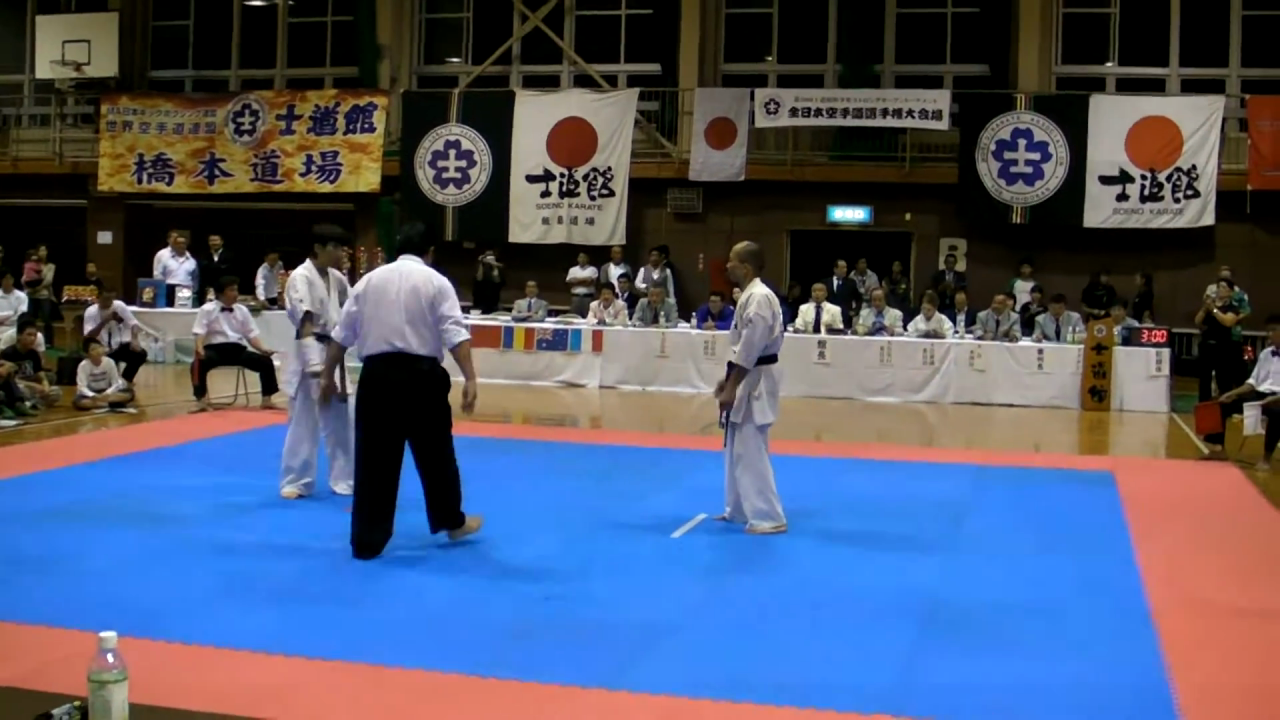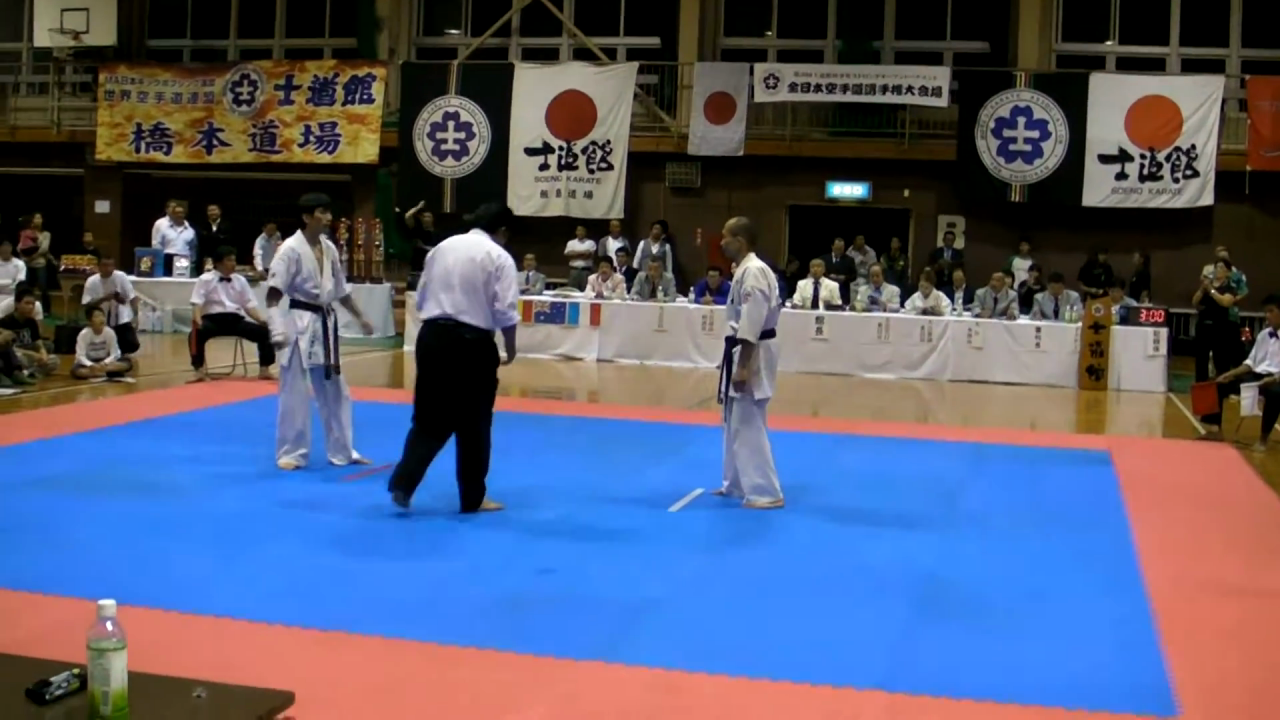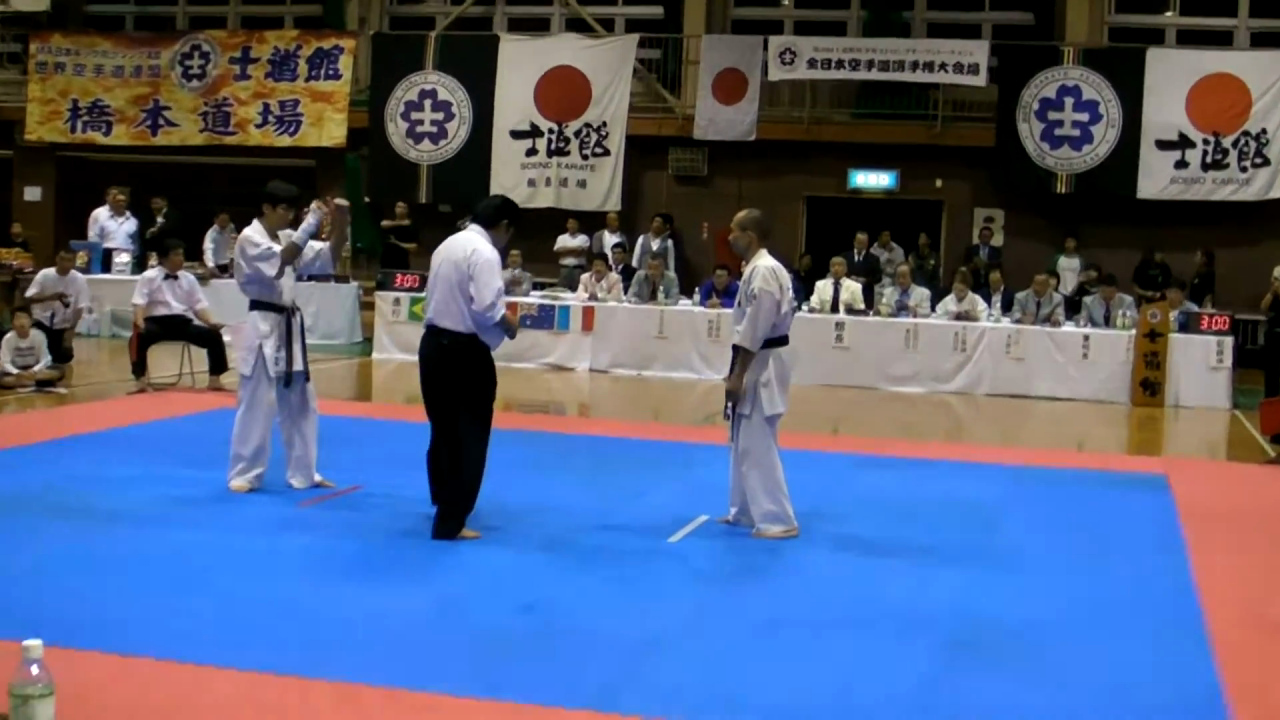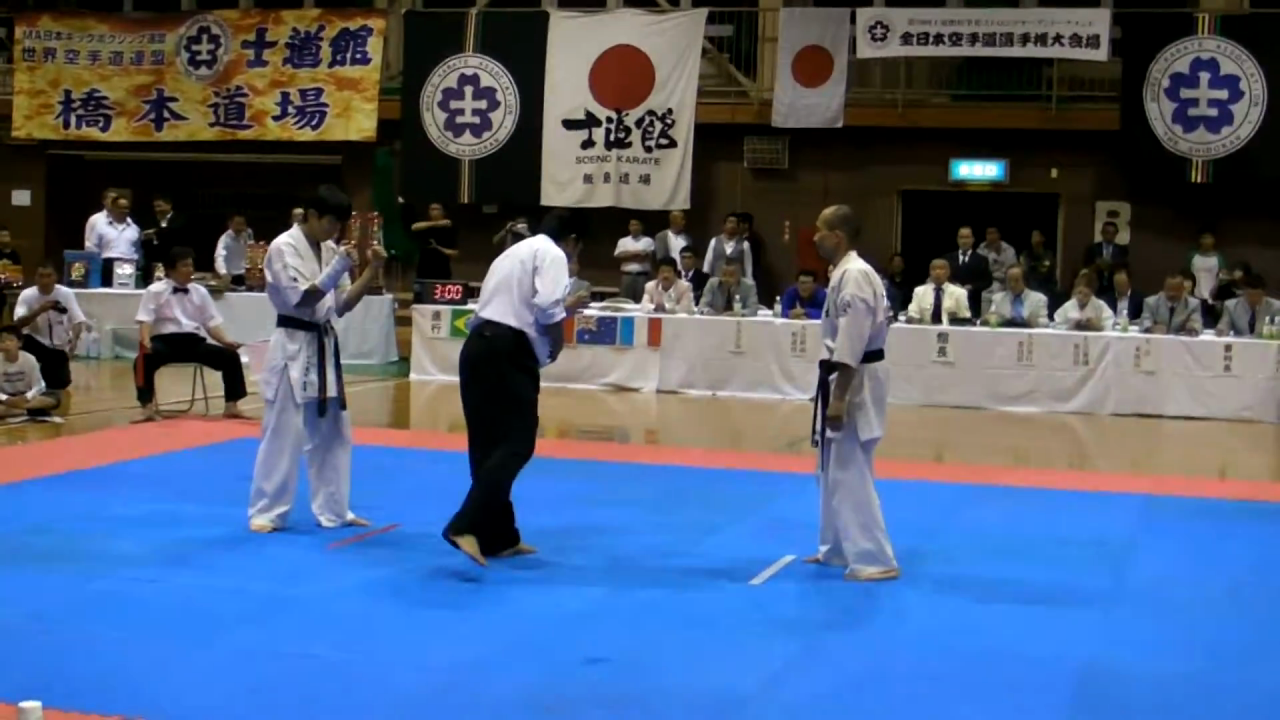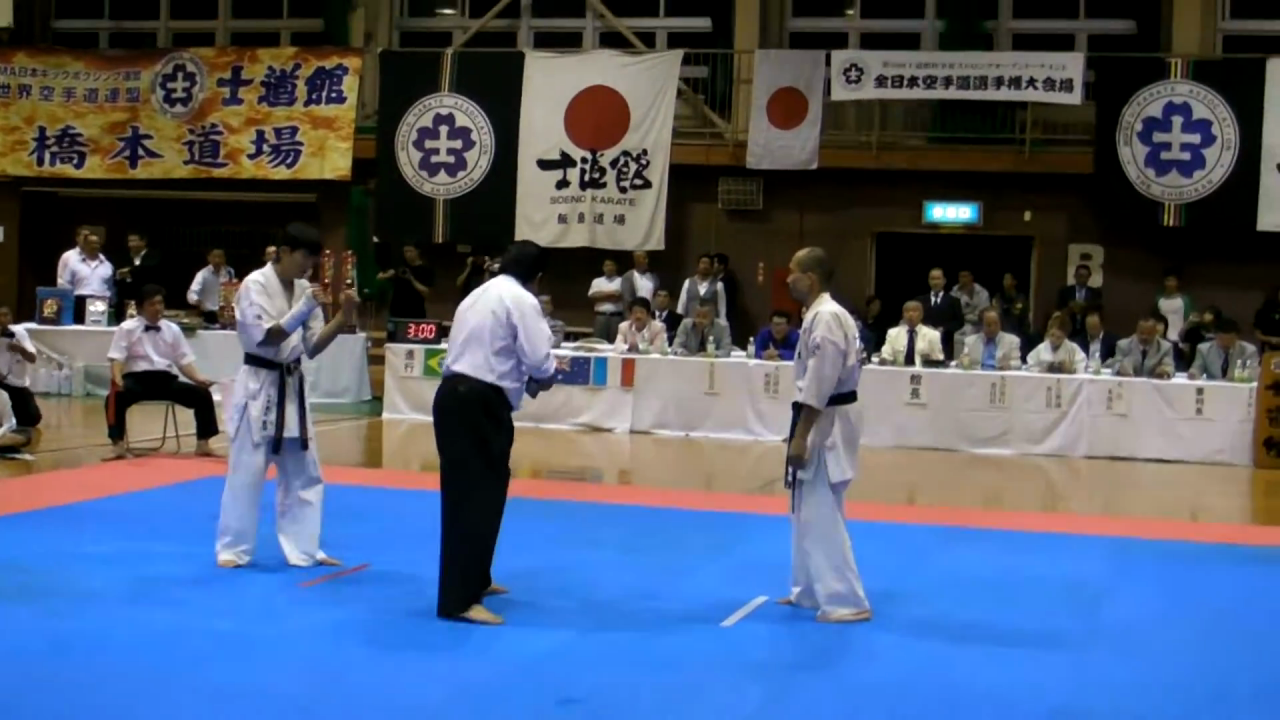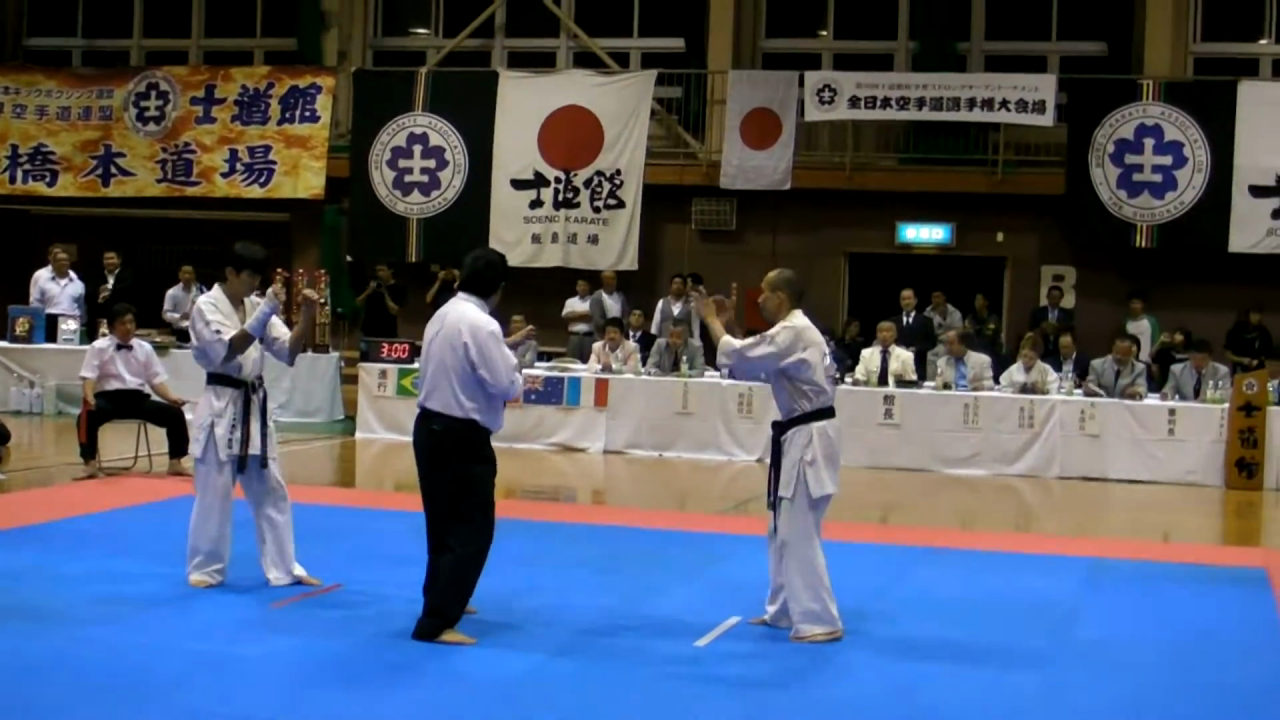
dt=0.5s
person 1, frame 1
left shoulder: (370, 279)
right shoulder: (437, 282)
left elbow: (342, 332)
right elbow: (456, 334)
left wrist: (329, 374)
right wrist: (470, 380)
left hip: (377, 375)
right hip: (422, 376)
left knee: (374, 461)
right knee: (436, 453)
left ankle: (365, 541)
right ankle: (451, 522)
person 1, frame 2
left shoulder: (441, 247)
right shoulder: (499, 257)
left elbow: (421, 299)
right elbow: (507, 312)
right wrist: (511, 348)
left hip: (433, 337)
right hip: (471, 344)
left knee: (429, 419)
right knee: (474, 425)
left ankle: (402, 484)
right ankle: (472, 498)
person 1, frame 3
left shoulder: (448, 245)
right shoulder: (485, 253)
right elbow: (487, 309)
left wrist: (499, 291)
right wrist: (510, 324)
left hip: (435, 345)
right hip: (464, 352)
left knee: (446, 430)
right knee: (467, 435)
left ankle: (447, 498)
right ankle: (450, 523)
person 1, frame 4
left shoulder: (516, 251)
right shoulder: (551, 254)
right elbow: (547, 308)
left wrist: (562, 309)
right wrist: (557, 341)
left hip: (481, 347)
right hip: (505, 352)
left knee: (490, 443)
right knee: (515, 443)
left ankle: (498, 536)
right ankle: (466, 527)
person 1, frame 5
left shoulder: (478, 295)
right shoulder: (521, 300)
right elbow: (539, 362)
left wrist: (523, 377)
right wrist: (541, 381)
left hip: (453, 396)
right hip: (480, 405)
left knee: (466, 494)
right knee: (479, 498)
left ankle: (473, 579)
right ankle: (459, 599)
person 1, frame 6
left shoulder: (444, 315)
right shoulder: (481, 325)
right elbow: (505, 386)
left wrist: (503, 348)
right wrist: (516, 372)
left hip: (432, 427)
right hip: (460, 436)
left knee: (447, 524)
right knee: (470, 530)
left ankle: (443, 599)
right ankle: (435, 623)
person 2, frame 1
left shoulder: (758, 297)
right shoulder: (751, 295)
left elbow: (749, 349)
left wrist: (731, 387)
right wrist: (729, 383)
left hip: (754, 380)
right hip: (747, 380)
left knee: (751, 451)
right knee: (737, 448)
person 2, frame 2
left shoulder: (753, 271)
right shoulder: (746, 270)
left elbow: (752, 324)
left wrist: (744, 366)
left hip: (751, 355)
right hip: (743, 353)
left knee: (748, 425)
right knee: (736, 423)
person 2, frame 3
left shoulder: (763, 270)
right shoulder: (760, 268)
left elbow: (755, 330)
left wrist: (737, 375)
left hip: (759, 366)
right hip: (756, 364)
left knee: (757, 445)
right knee: (745, 442)
left ankle: (778, 520)
right ankle: (745, 511)
person 2, frame 4
left shoulder: (854, 274)
right shoulder: (847, 272)
left elbow: (851, 345)
left wrist: (839, 398)
left hip: (854, 383)
right hip: (846, 380)
left knee: (850, 474)
right knee: (834, 472)
left ankle: (875, 560)
right ankle: (837, 549)
person 2, frame 5
left shoulder: (826, 318)
right shoulder: (821, 314)
left elbow: (818, 386)
left wrist: (799, 435)
right wrist: (800, 433)
left hip: (826, 423)
right hip: (821, 422)
left knee: (822, 515)
right knee: (808, 512)
left ankle: (848, 602)
right ankle: (809, 591)
person 2, frame 6
left shoulder: (793, 331)
right shoulder: (795, 330)
left elbow: (740, 357)
right elbow: (756, 359)
left wrist: (712, 321)
right wrist: (725, 326)
left hip: (809, 439)
right hip: (801, 437)
left knee: (798, 535)
right knee: (784, 532)
left ankle: (821, 622)
right ankle: (785, 611)
person 3, frame 1
left shoulder: (338, 278)
right shoulder: (301, 276)
right elbow: (305, 319)
right wrist: (314, 361)
right hip: (309, 354)
left knee: (341, 422)
right knee: (305, 422)
person 3, frame 2
left shoulder: (329, 249)
right shoulder: (291, 249)
right elbow: (274, 293)
left wrist: (360, 317)
right wrist: (277, 330)
left hip: (327, 322)
right hip: (301, 324)
left knee: (336, 392)
right knee: (296, 393)
person 3, frame 3
left shoulder: (286, 236)
right shoulder: (250, 238)
left elbow: (328, 259)
right elbow: (282, 262)
left wrist: (340, 223)
right wrist: (311, 223)
left hip: (289, 326)
right hip: (263, 328)
left knee: (301, 405)
right knee: (257, 405)
left ankle: (303, 472)
right ankle: (244, 474)
person 3, frame 4
left shoulder: (330, 249)
right shoulder: (283, 247)
left elbow: (341, 306)
right elbow: (301, 299)
left wrist: (372, 271)
right wrist: (339, 268)
left hip: (324, 346)
right hip: (293, 347)
left knee: (333, 436)
right knee: (283, 435)
left ankle: (333, 510)
right ankle: (266, 512)
person 3, frame 5
left shoulder: (304, 289)
right shoulder: (256, 284)
left elbow: (312, 347)
right elbow: (265, 338)
left wrist: (343, 317)
right wrist: (305, 310)
left hip: (291, 386)
right hip: (258, 386)
left knee: (304, 474)
right knee: (247, 473)
left ankle: (304, 549)
right ankle: (233, 548)
person 3, frame 6
left shoulder: (256, 305)
right shoulder: (206, 306)
left elbow: (288, 353)
right elbow: (229, 349)
left wrist: (306, 317)
right wrist: (266, 311)
left hip: (255, 404)
right hip: (221, 406)
left knee: (271, 492)
right knee: (214, 493)
left ankle: (284, 568)
right ankle: (205, 568)
